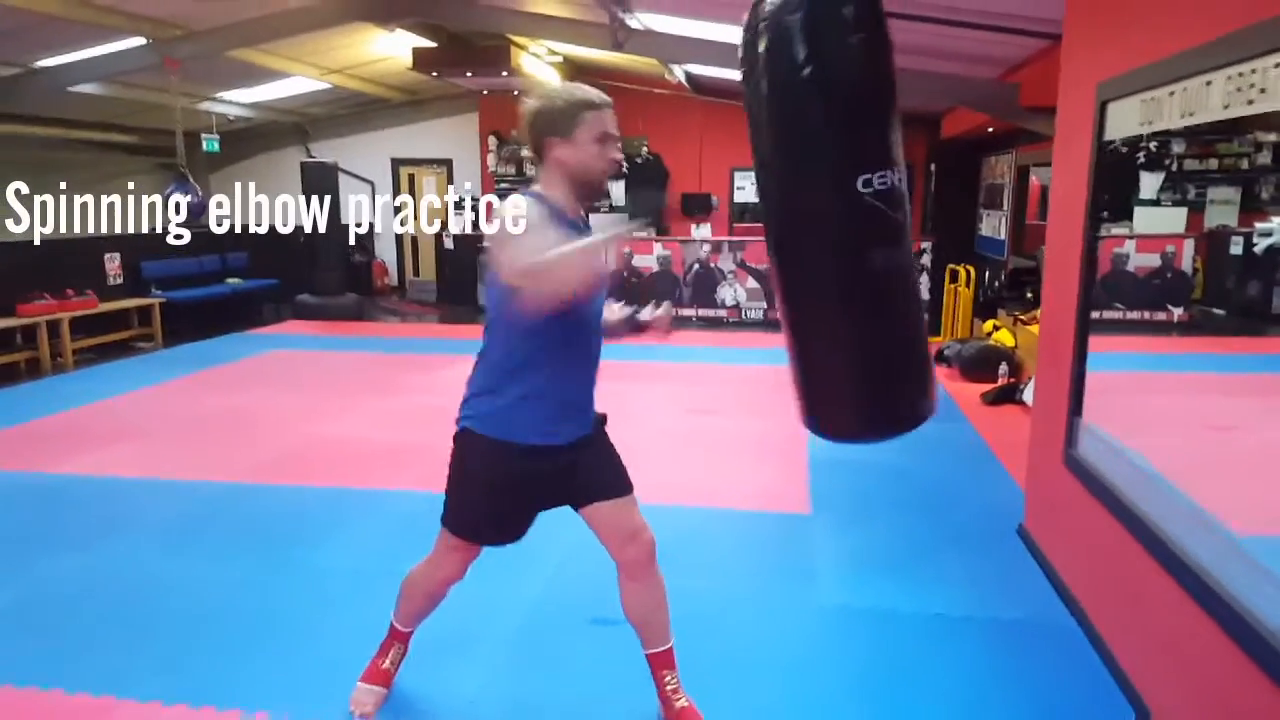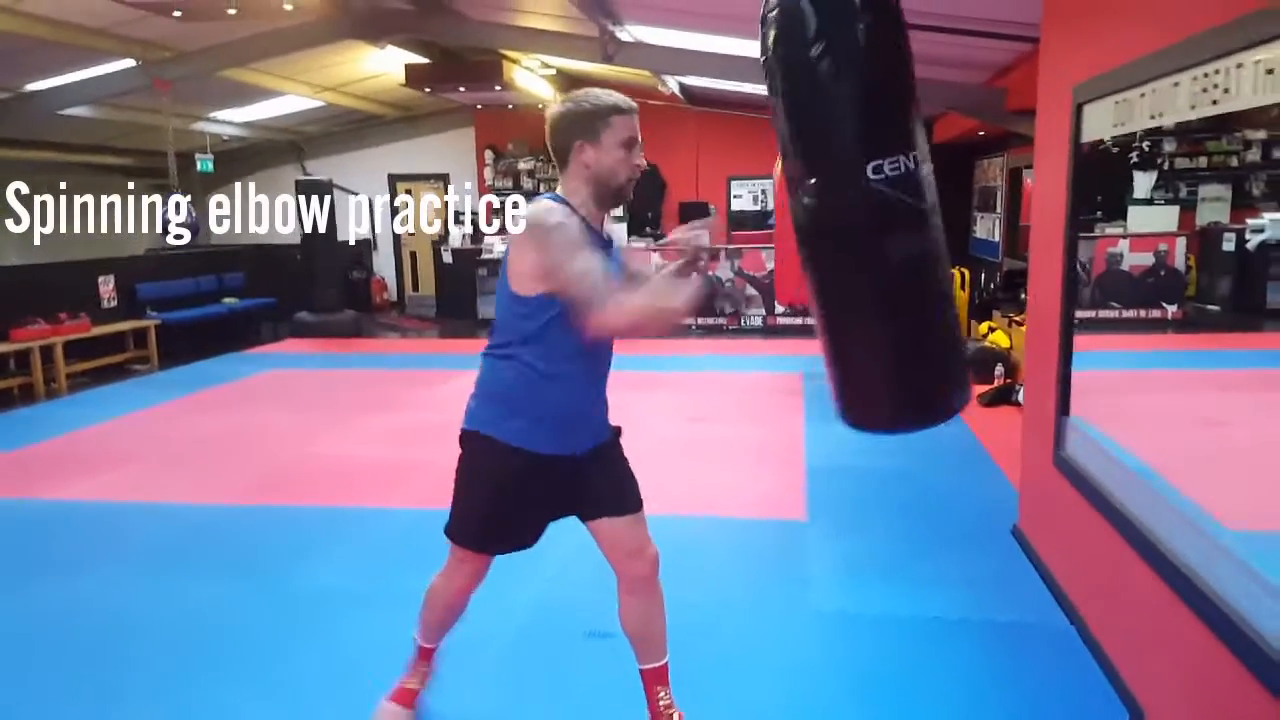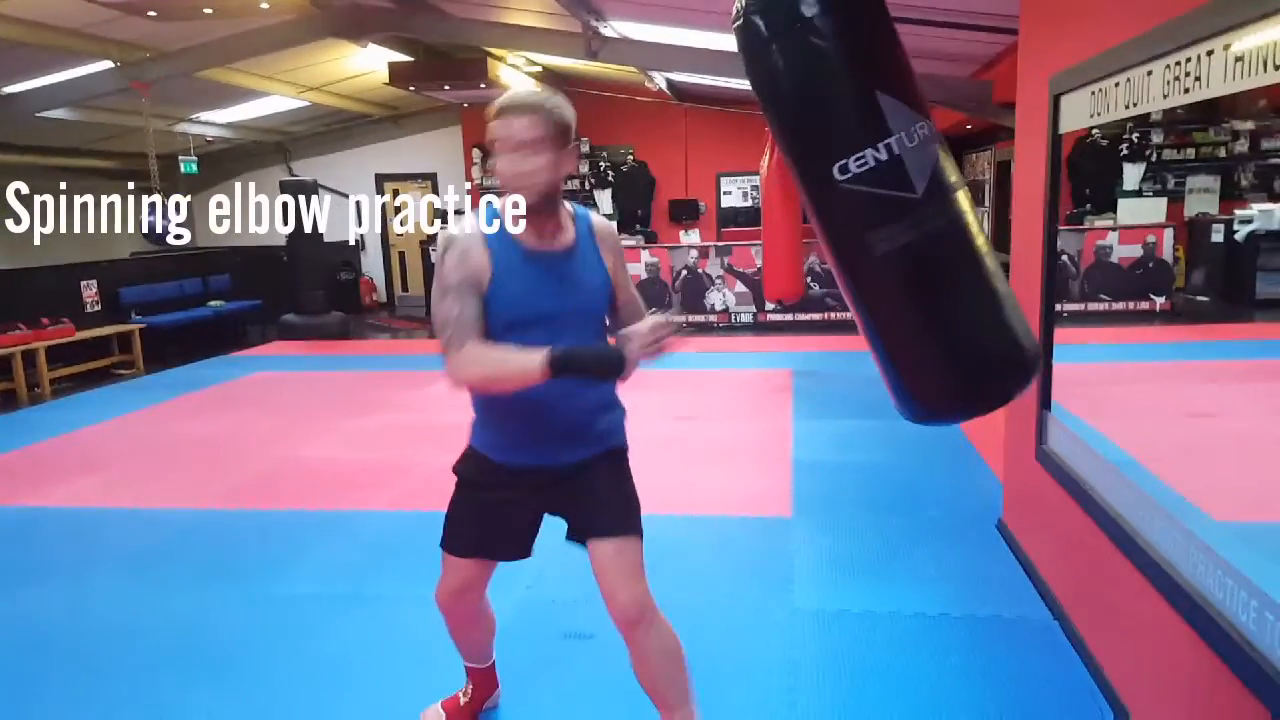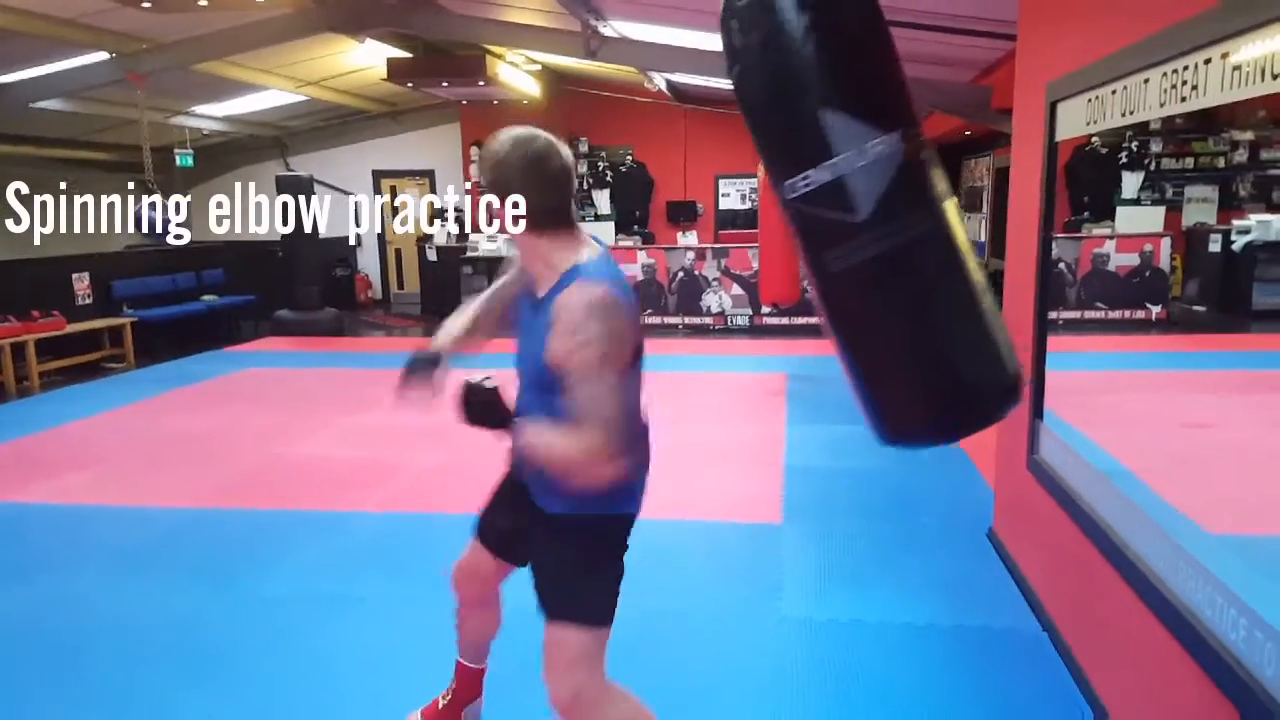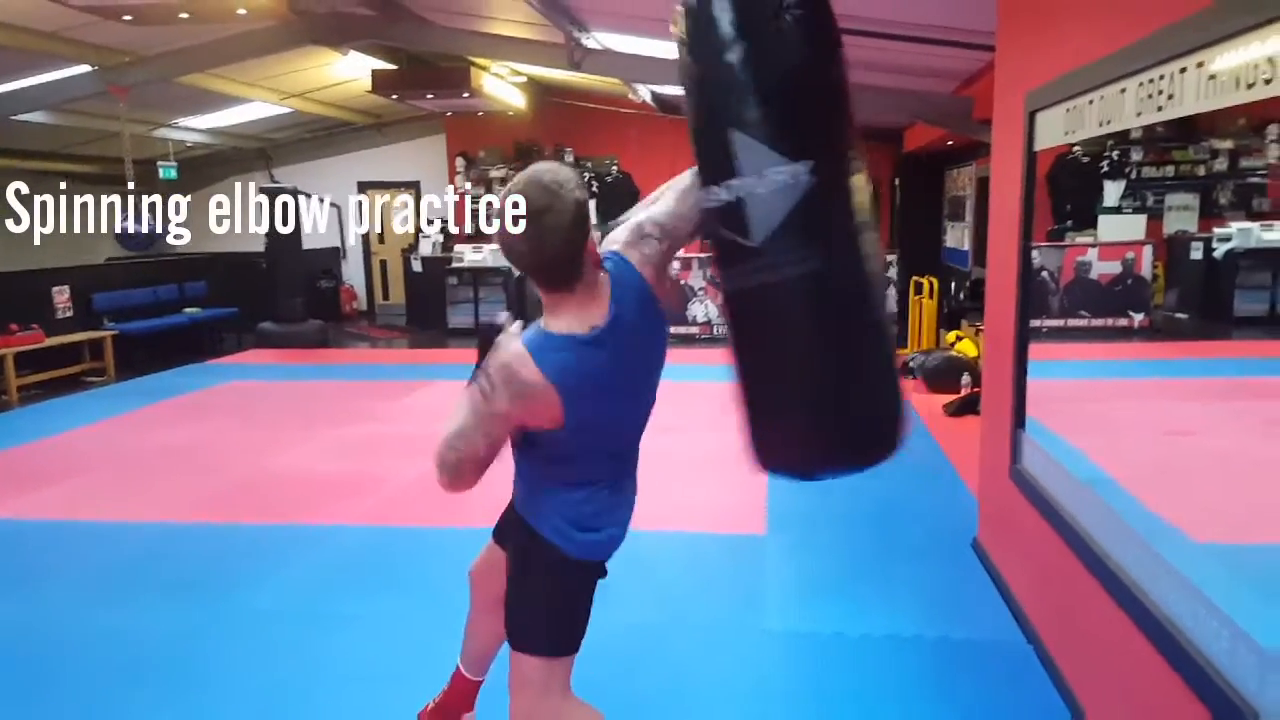
dt=0.4s
person 1, frame 1
left shoulder: (577, 219)
right shoulder: (526, 220)
right elbow: (535, 292)
left wrist: (629, 320)
right wrist: (610, 244)
left hip: (574, 427)
right hip: (501, 435)
left knee: (636, 548)
right knee: (450, 560)
right ankle: (391, 652)
person 1, frame 2
left shoulder: (593, 230)
right shoulder: (555, 229)
left elbow: (642, 283)
right elbow: (615, 315)
left wrist: (672, 277)
right wrist: (695, 291)
left hip: (585, 437)
right hip: (512, 438)
left knee: (639, 563)
right knee: (467, 567)
right ankle: (420, 666)
person 1, frame 3
left shoulder: (598, 236)
right shoulder: (469, 246)
left elbow: (629, 325)
right elbow: (462, 361)
left wrist: (647, 334)
right wrist: (562, 360)
left hip: (592, 451)
right hip: (501, 455)
left knee: (633, 605)
right knee: (456, 592)
person 1, frame 4
left shoulder: (589, 305)
right shoulder: (537, 269)
left elbow: (605, 463)
right elbow: (491, 304)
left wrist: (513, 422)
right wrist: (437, 349)
left hip: (590, 508)
right hip: (540, 479)
right knee: (472, 578)
person 1, frame 5
left shoulder: (519, 370)
right shoulder: (635, 259)
left elbow: (454, 474)
right elbow: (699, 185)
left hip: (567, 527)
right hip: (571, 502)
right knee: (488, 582)
